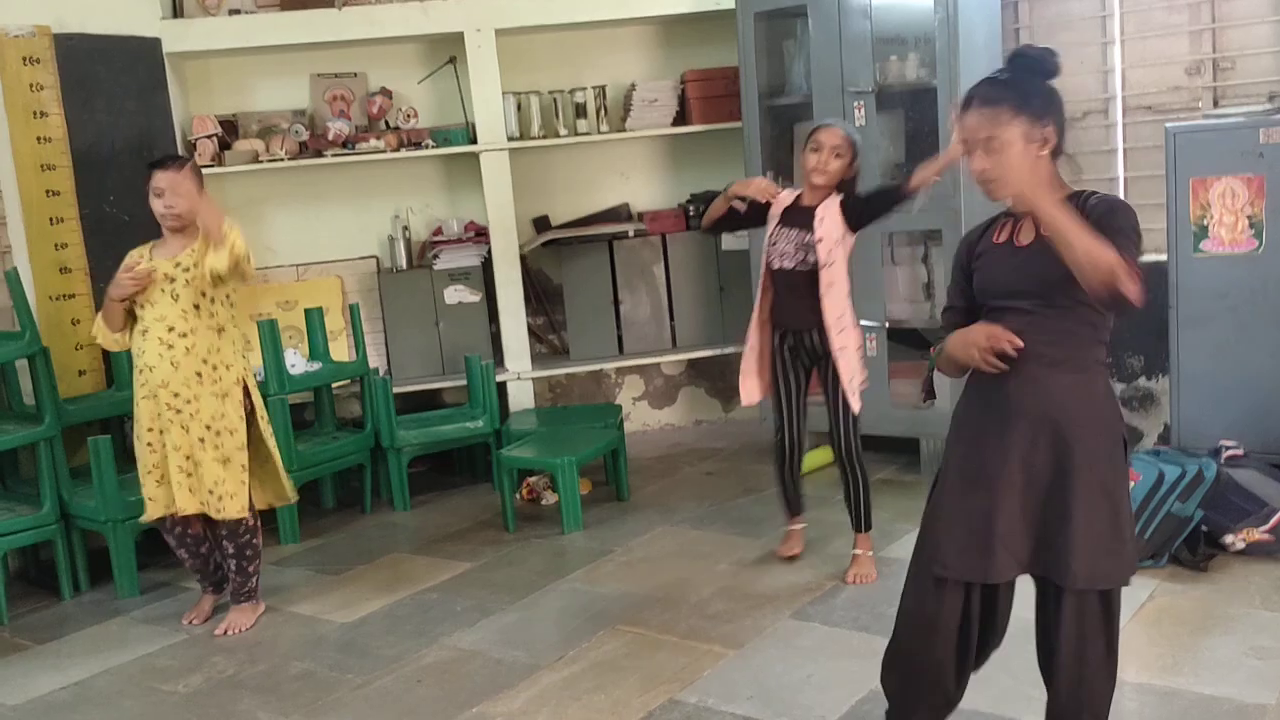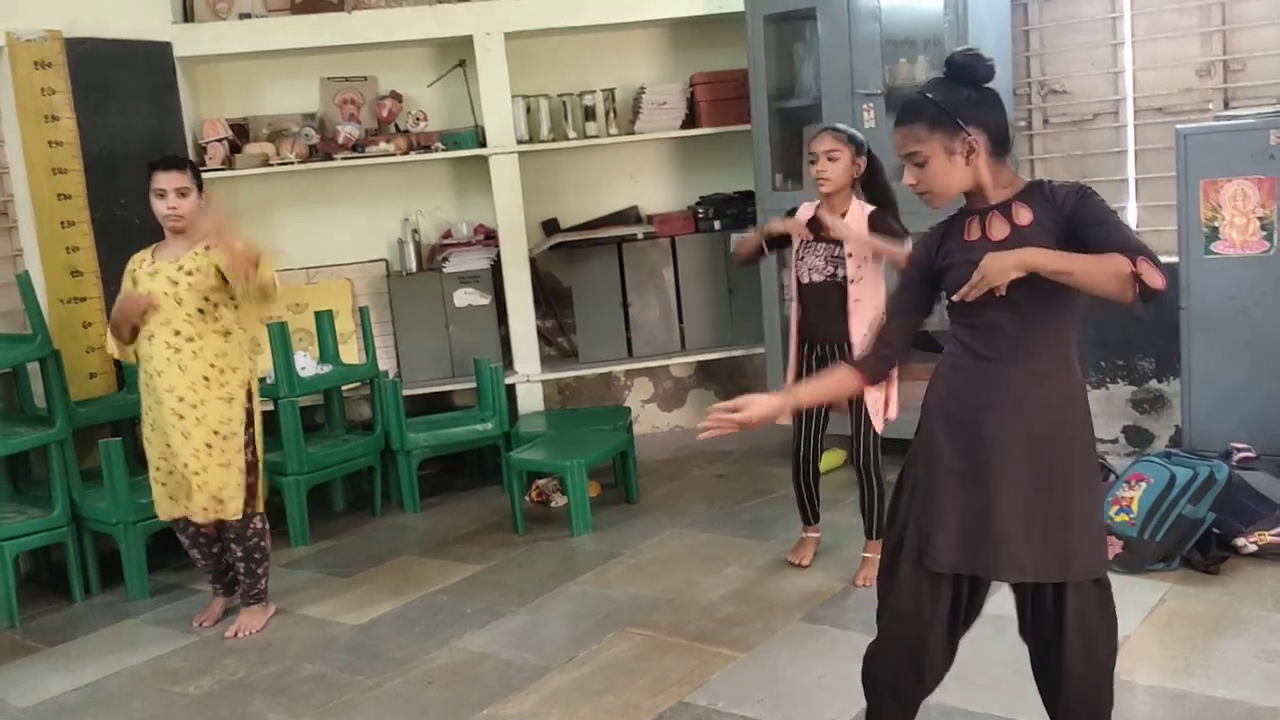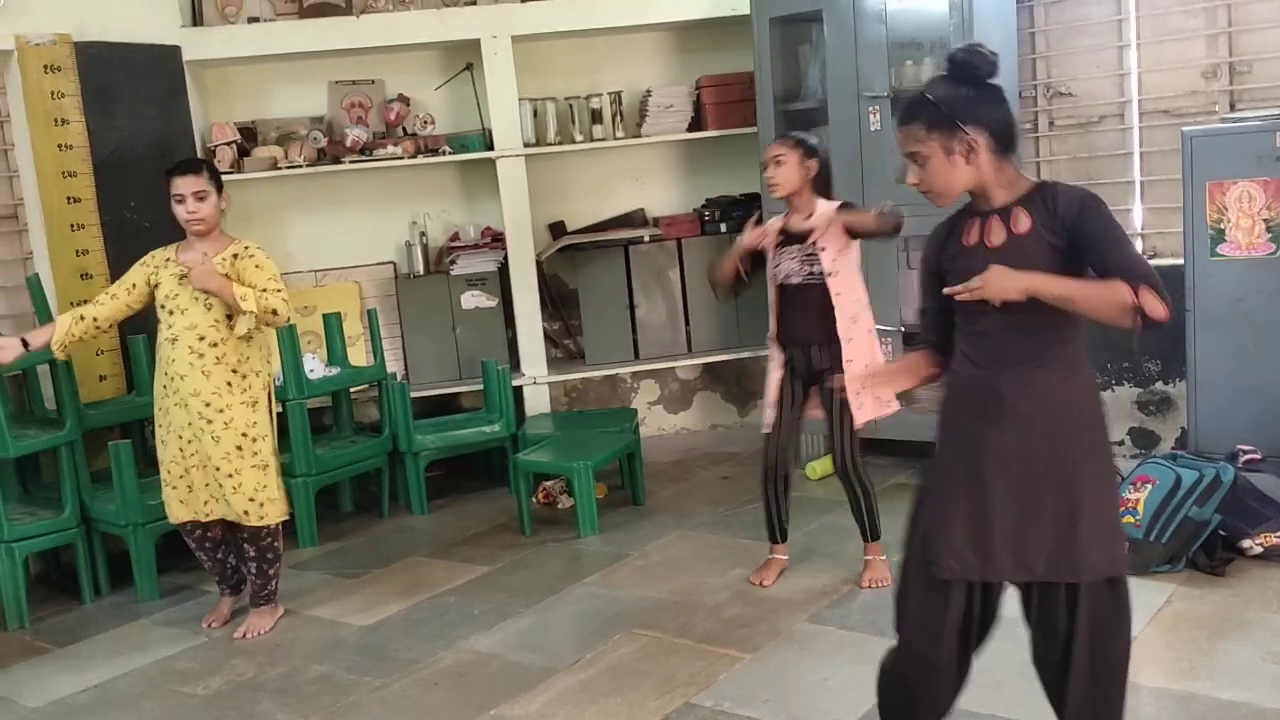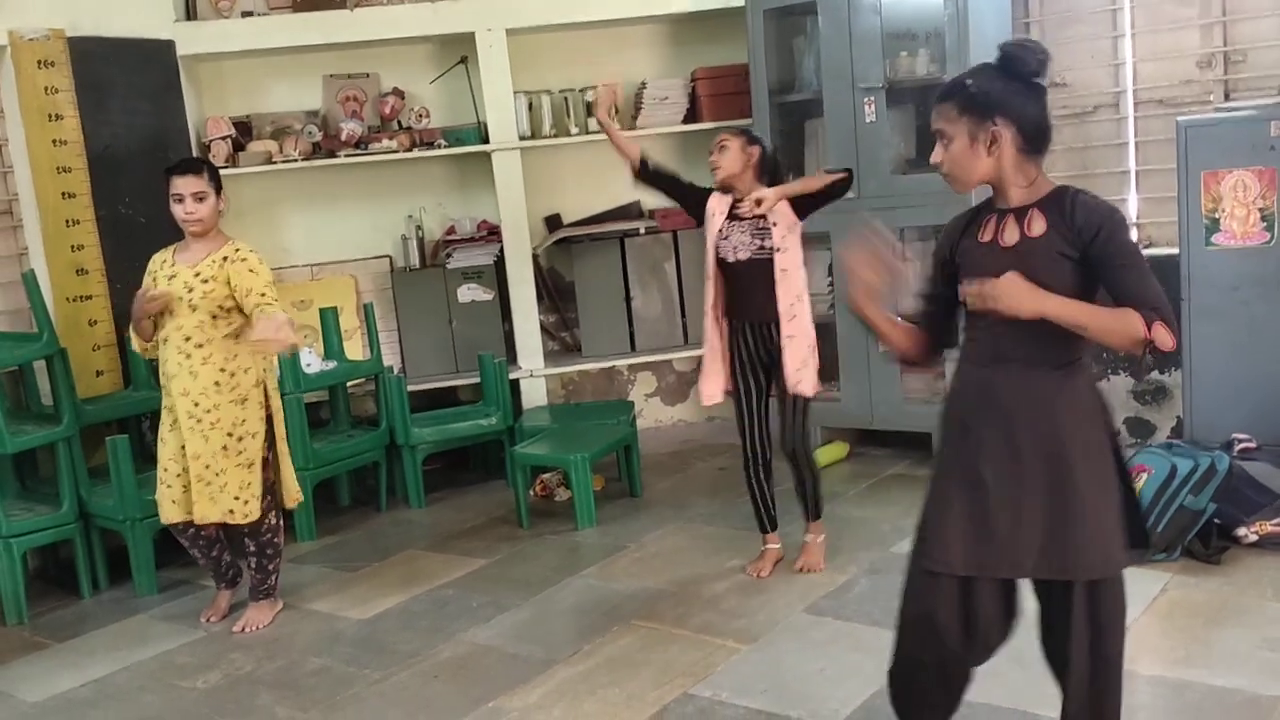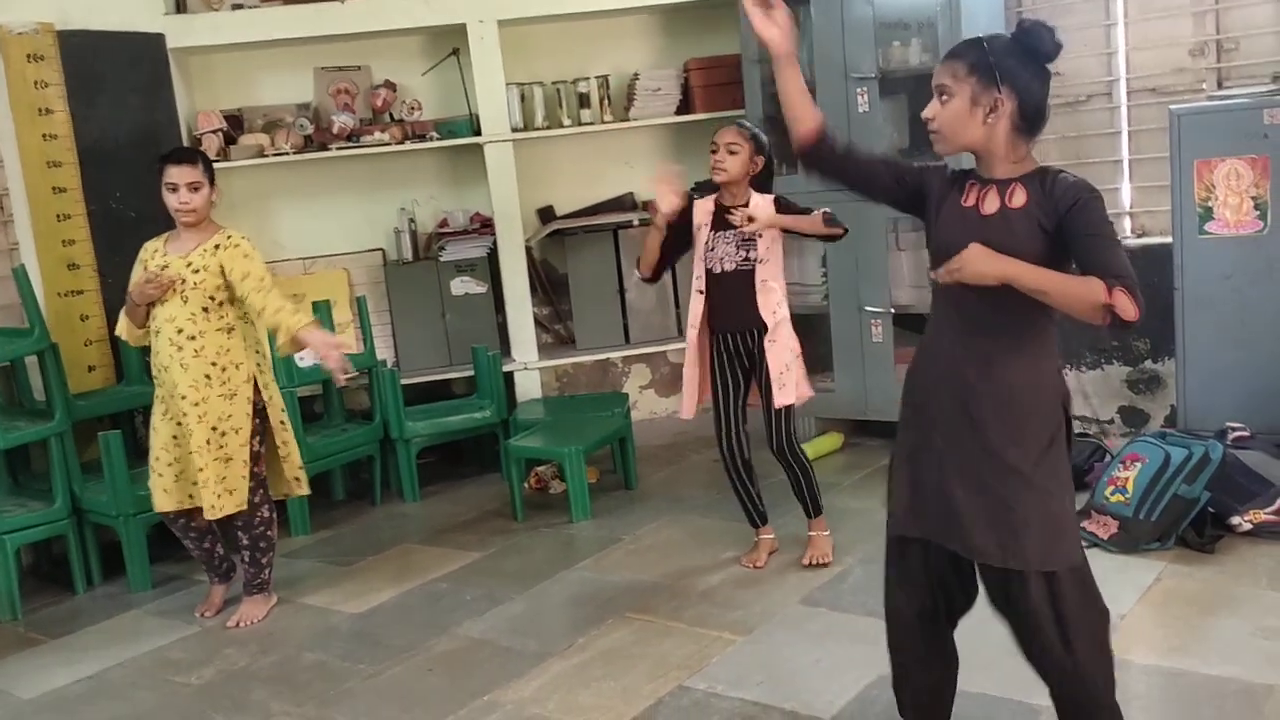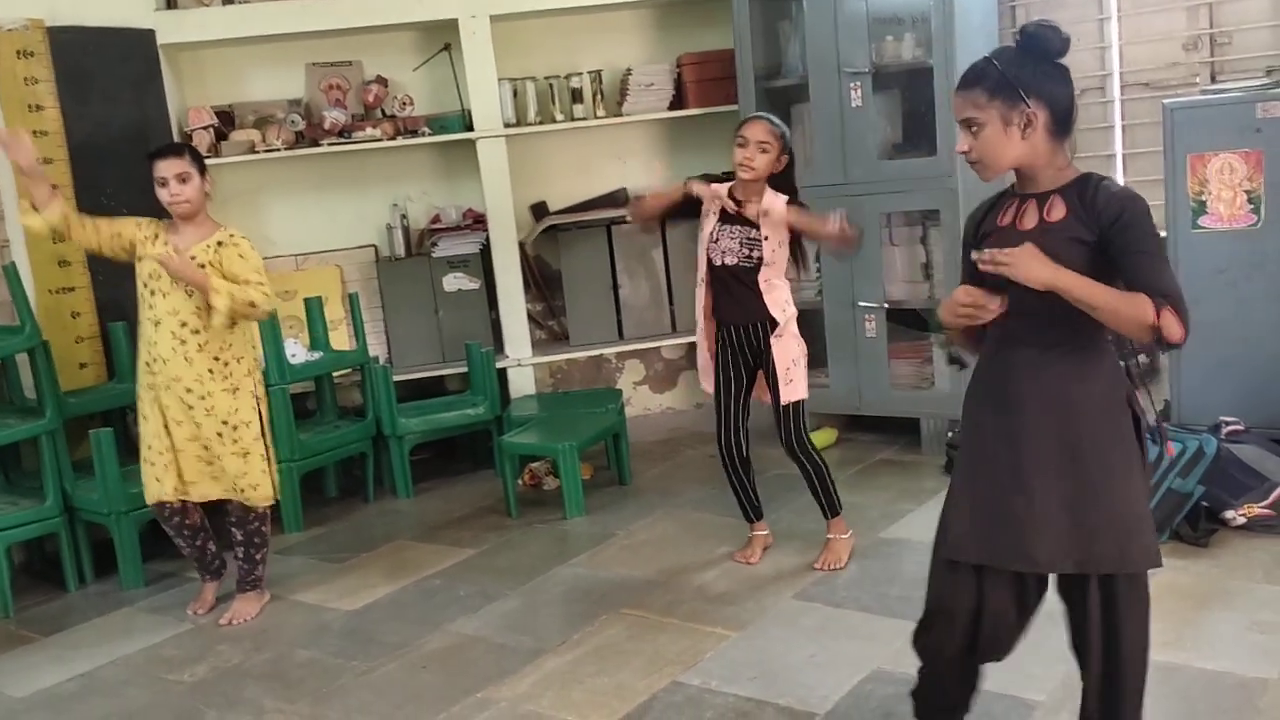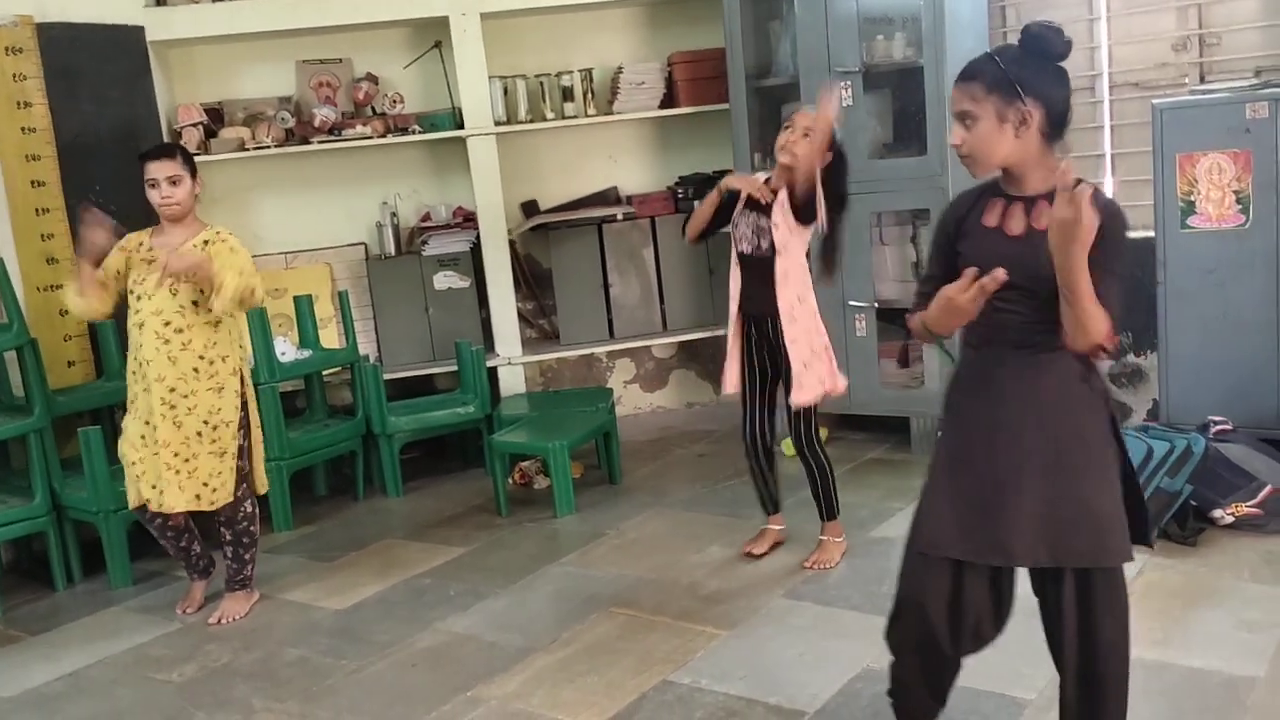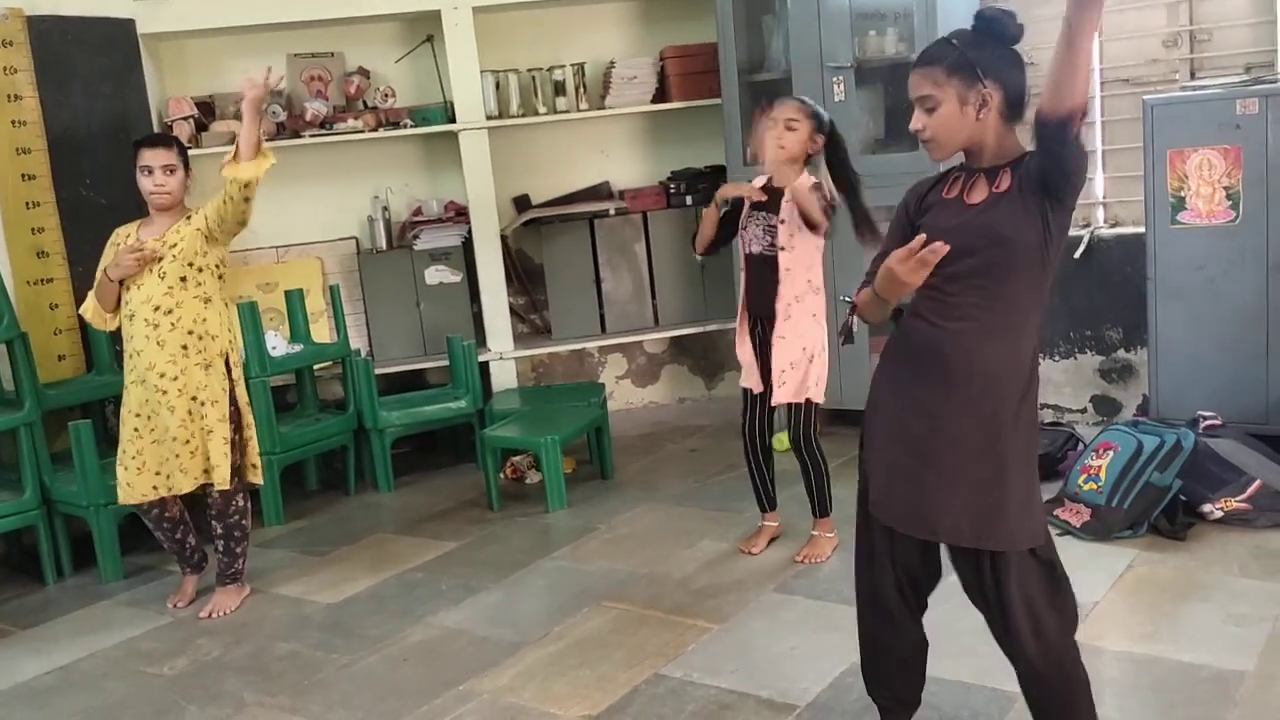
dt=0.4s
person 1, frame 1
left shoulder: (1104, 214)
right shoulder: (977, 243)
left elbow: (1120, 285)
right elbow: (948, 353)
left wrist: (1036, 193)
right wrist: (963, 343)
left hip: (1074, 442)
right hip: (984, 444)
left knee: (1076, 628)
right knee: (933, 619)
person 1, frame 2
left shoulder: (1065, 206)
right shoulder: (937, 245)
left elbow: (1147, 277)
right elbow: (876, 359)
left wrist: (1031, 258)
right wrist: (780, 402)
left hip: (1047, 434)
right hip: (955, 438)
left knee: (1070, 619)
right knee: (914, 617)
person 1, frame 3
left shoulder: (1075, 211)
right shoulder: (944, 241)
left elbow: (1149, 304)
left wrist: (1025, 283)
right wrist: (884, 378)
left hip: (1063, 445)
right hip: (974, 445)
left knee: (1080, 624)
right knee: (932, 622)
person 1, frame 4
left shoulder: (1086, 218)
right shoulder: (961, 234)
left elbow: (1159, 332)
right elbow: (919, 347)
left wrist: (1039, 301)
right wrist: (867, 304)
left hip: (1063, 447)
right hip: (975, 444)
left knee: (1084, 625)
right knee: (935, 616)
person 1, frame 5
left shoulder: (1065, 197)
right shoulder: (936, 190)
left elbow: (1122, 303)
right elbow: (819, 150)
left wrist: (1003, 267)
left hip: (1017, 427)
right hip: (935, 421)
left knee: (1046, 600)
right knee: (917, 598)
person 1, frame 6
left shoulder: (1111, 207)
right shoulder: (987, 219)
left elbow: (1168, 325)
left wrist: (1054, 275)
right wrist: (955, 316)
left hip: (1087, 438)
right hip: (998, 433)
left knee: (1107, 616)
right knee: (960, 603)
person 1, frame 7
left shoulder: (1094, 215)
right shoulder: (964, 214)
left elbow: (1091, 342)
right elbow: (921, 317)
left wrist: (1070, 256)
right wrist: (935, 319)
left hip: (1067, 437)
right hip: (976, 428)
left knee: (1085, 612)
right knee: (930, 597)
person 1, frame 8
left shoulder: (1049, 177)
right shoulder: (926, 196)
left elbow: (1062, 113)
right elbow: (866, 306)
right wrist: (886, 288)
left hip: (992, 410)
right hip: (905, 404)
left knee: (1019, 586)
right knee: (888, 578)
person 2, frame 1
left shoulder: (214, 249)
right shoulder: (138, 260)
left elbow: (233, 256)
right elbow: (114, 334)
left wrist: (199, 219)
right wrist: (115, 294)
left hip: (215, 398)
right hip: (158, 404)
left knee: (228, 496)
right knee: (172, 505)
left ankle: (248, 596)
right ankle: (212, 586)
person 2, frame 2
left shoulder: (218, 253)
right shoulder: (139, 265)
left elbow: (260, 287)
right elbow: (122, 346)
left wrist: (223, 235)
right wrist: (121, 317)
left hip: (220, 400)
right hip: (164, 406)
left knee: (233, 498)
right knee: (185, 507)
left ankle: (256, 598)
right ankle: (223, 588)
person 2, frame 3
left shoulder: (246, 256)
right shoulder: (158, 262)
left elbow: (278, 310)
right elbow: (101, 310)
left wrist: (218, 284)
left hip: (237, 403)
right hip: (180, 406)
left knee: (250, 499)
right knee: (193, 508)
left ankle: (266, 600)
right ankle: (230, 588)
person 2, frame 4
left shoulder: (239, 259)
right shoulder: (159, 263)
left elbow: (267, 307)
right elbow: (149, 343)
left wrist: (272, 324)
right wrist: (140, 316)
left hip: (236, 402)
right hip: (181, 408)
left knee: (248, 497)
right knee: (181, 507)
left ankle: (265, 593)
right ankle: (226, 582)
person 2, frame 5
left shoulder: (230, 248)
right shoulder: (151, 252)
left elbow: (266, 300)
right elbow: (135, 332)
left wrist: (314, 337)
right wrist: (136, 300)
left hip: (229, 393)
right hip: (173, 399)
left knee: (246, 491)
right knee: (175, 499)
left ankle: (259, 589)
right ankle: (220, 576)
person 2, frame 6
left shoulder: (231, 244)
right shoulder: (143, 236)
left elbow: (257, 301)
right elbow: (71, 225)
left wrist: (195, 276)
left hip: (223, 389)
right hip: (162, 391)
left knee: (239, 484)
right knee: (170, 492)
left ankle: (253, 586)
right ankle: (212, 574)
person 2, frame 7
left shoulder: (218, 243)
right shoulder: (134, 247)
left elbow: (248, 291)
right elbow: (90, 302)
left wrist: (197, 269)
right wrist: (90, 255)
left hip: (212, 389)
right hip: (152, 395)
left knee: (228, 486)
right knee: (151, 496)
left ankle: (241, 584)
right ankle: (199, 573)
person 2, frame 8
left shoulder: (207, 227)
right shoulder: (122, 238)
left elbow: (241, 191)
right elbow: (99, 314)
left wrist: (252, 113)
right wrist: (113, 274)
left hip: (204, 377)
right hip: (145, 385)
left knee: (220, 475)
right knee: (148, 484)
left ankle: (232, 578)
right ankle: (192, 565)
person 3, frame 1
left shoulder: (846, 210)
right shoulder: (777, 203)
left elbow: (899, 189)
right elbow: (709, 225)
left wrist: (953, 151)
right wrist: (735, 191)
left hip: (833, 339)
right hip: (784, 339)
left knee: (846, 445)
right knee: (787, 441)
left ankle: (864, 546)
right ankle: (795, 522)
person 3, frame 2
left shoulder: (873, 219)
right shoulder: (800, 219)
left elbow: (913, 259)
right elbow: (741, 255)
left wrist: (854, 234)
right wrist: (771, 229)
left hip: (859, 350)
right hip: (812, 350)
left knee: (865, 455)
right knee: (803, 452)
left ankle: (873, 551)
right ankle: (810, 530)
person 3, frame 3
left shoulder: (838, 218)
right shoulder: (772, 233)
left elbow: (891, 223)
right elbow: (723, 283)
left wrist: (828, 218)
right wrist: (742, 247)
left hip: (838, 353)
right hip: (789, 357)
left knee: (846, 460)
right knee: (774, 459)
left ankle: (875, 552)
right ankle: (777, 551)
person 3, frame 4
left shoulder: (787, 204)
right shoulder: (712, 205)
left elbow: (842, 177)
right elbow: (648, 171)
left wrist: (779, 192)
right wrist: (608, 124)
left hip: (785, 333)
right hip: (739, 337)
left knee: (794, 440)
right knee: (754, 445)
left ankle: (814, 534)
right ankle: (771, 541)
person 3, frame 5
left shoulder: (772, 208)
right shoulder: (696, 213)
left elbow: (836, 227)
right elbow: (647, 271)
left wrist: (772, 221)
right wrist: (662, 219)
left hip: (769, 337)
right hip: (721, 343)
left knee: (782, 443)
right knee: (731, 447)
left ankle: (819, 529)
right ankle: (763, 534)
person 3, frame 6
left shoulder: (783, 207)
right shoulder: (708, 200)
left elbow: (845, 236)
right elbow: (641, 211)
left wrist: (784, 215)
right wrist: (688, 189)
left hip: (774, 332)
right hip: (727, 338)
left knee: (794, 438)
right knee: (729, 441)
left ankle: (839, 528)
right ankle: (758, 530)
person 3, frame 7
left shoulder: (808, 194)
right shoulder: (748, 190)
left elbow: (801, 182)
right elbow: (692, 232)
left wrist: (825, 124)
right wrist: (723, 185)
left hip: (794, 328)
right hip: (752, 329)
left knee: (804, 437)
right knee: (755, 434)
left ankle: (833, 532)
right ankle: (773, 522)
person 3, frame 8
left shoulder: (813, 190)
right shoulder: (753, 192)
left elbow: (817, 220)
right elbow: (703, 245)
left wrist: (775, 164)
right wrist: (722, 196)
left hip: (799, 328)
right hip: (757, 328)
left knee: (801, 436)
right knee: (754, 433)
left ankle: (824, 527)
right ankle: (768, 519)
